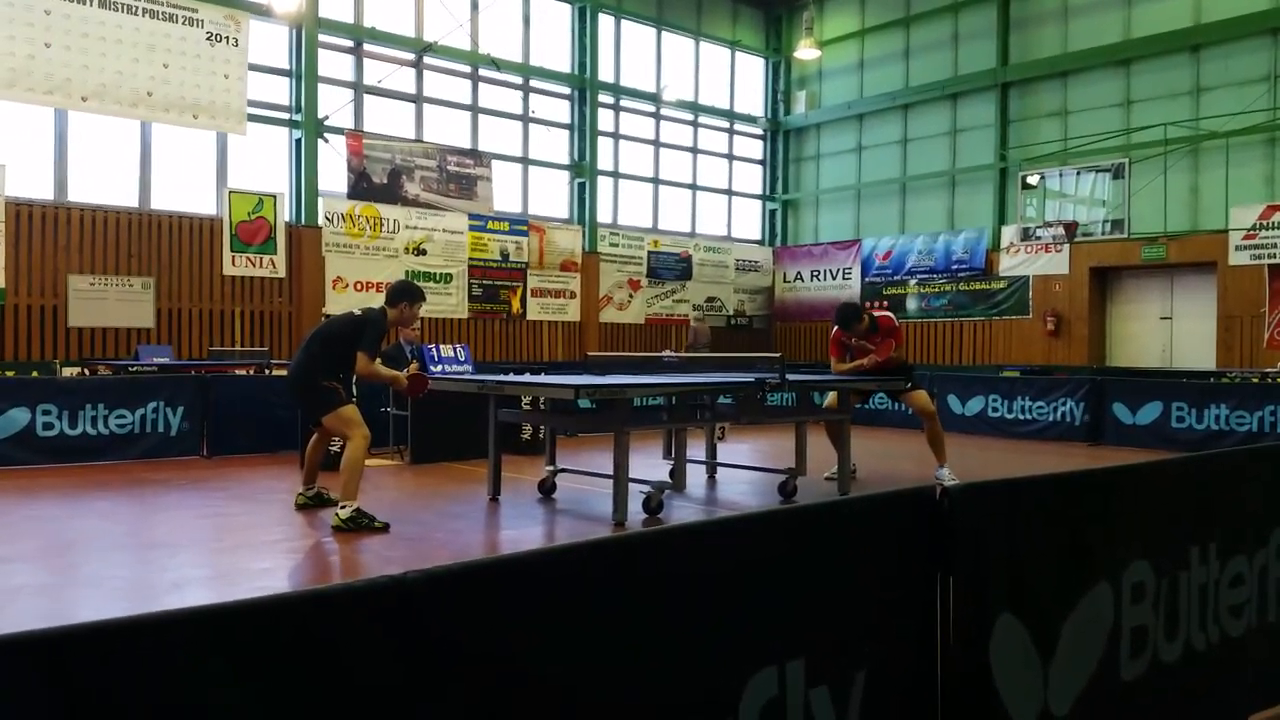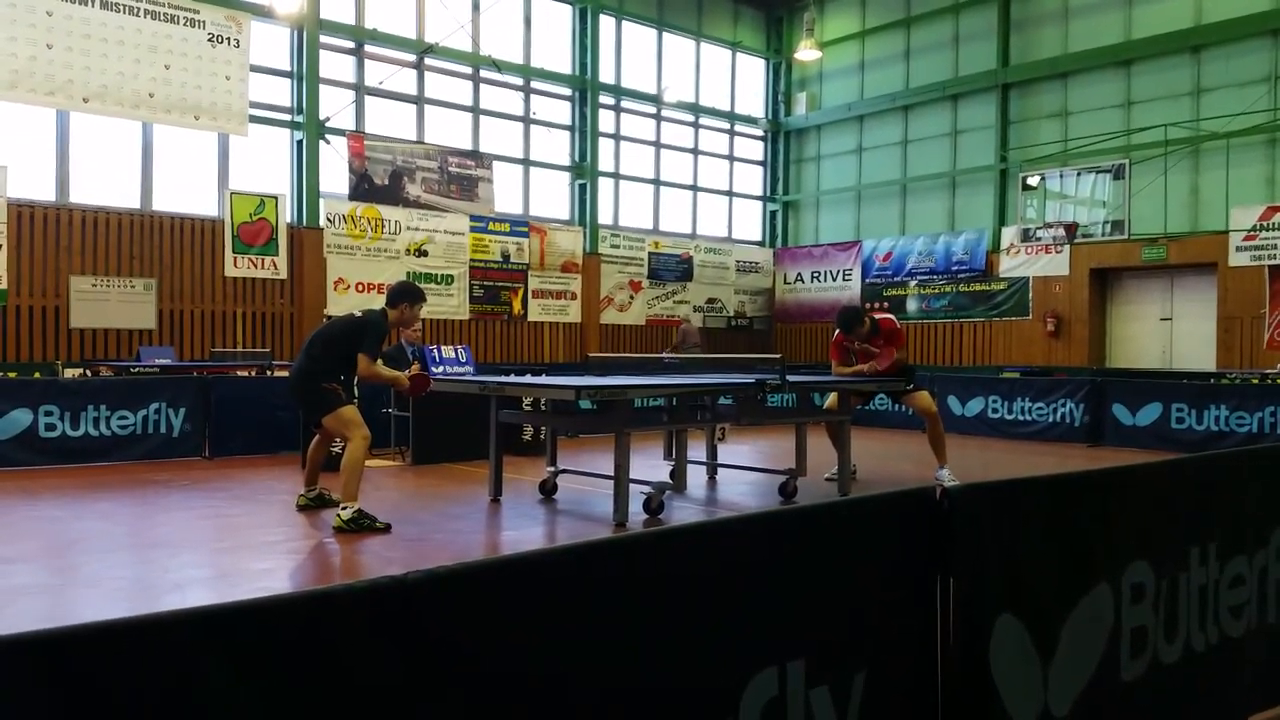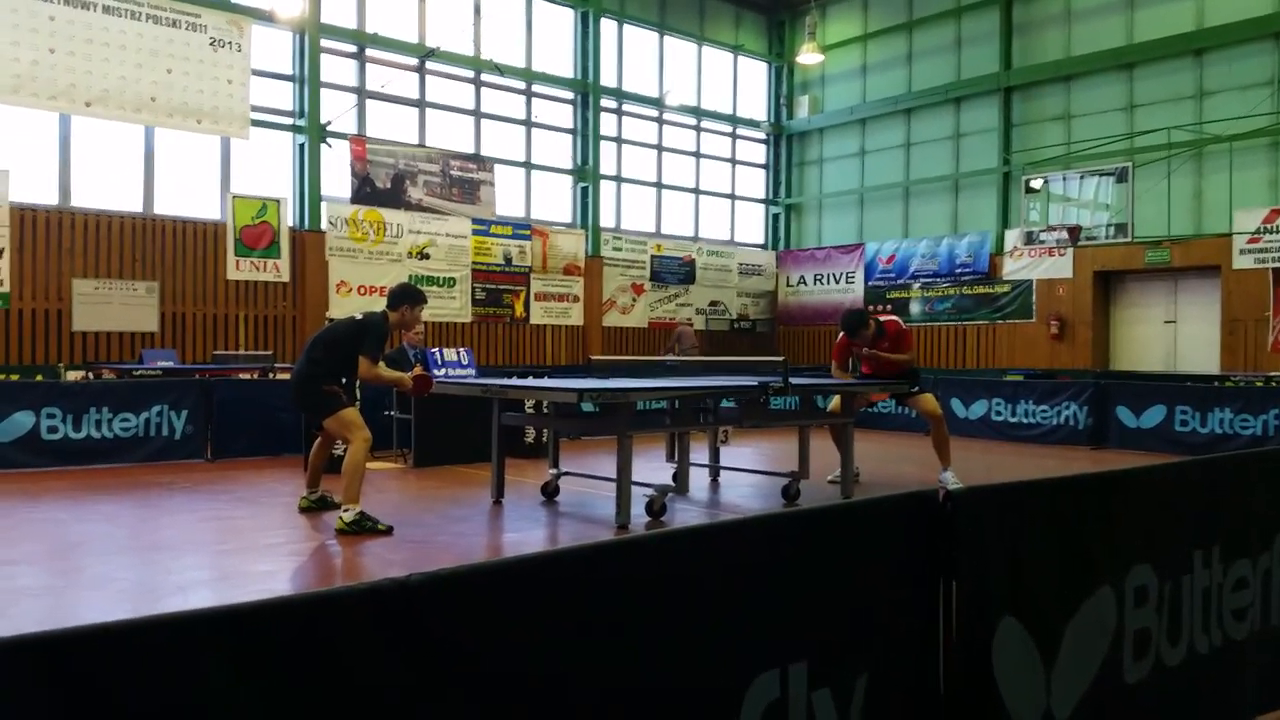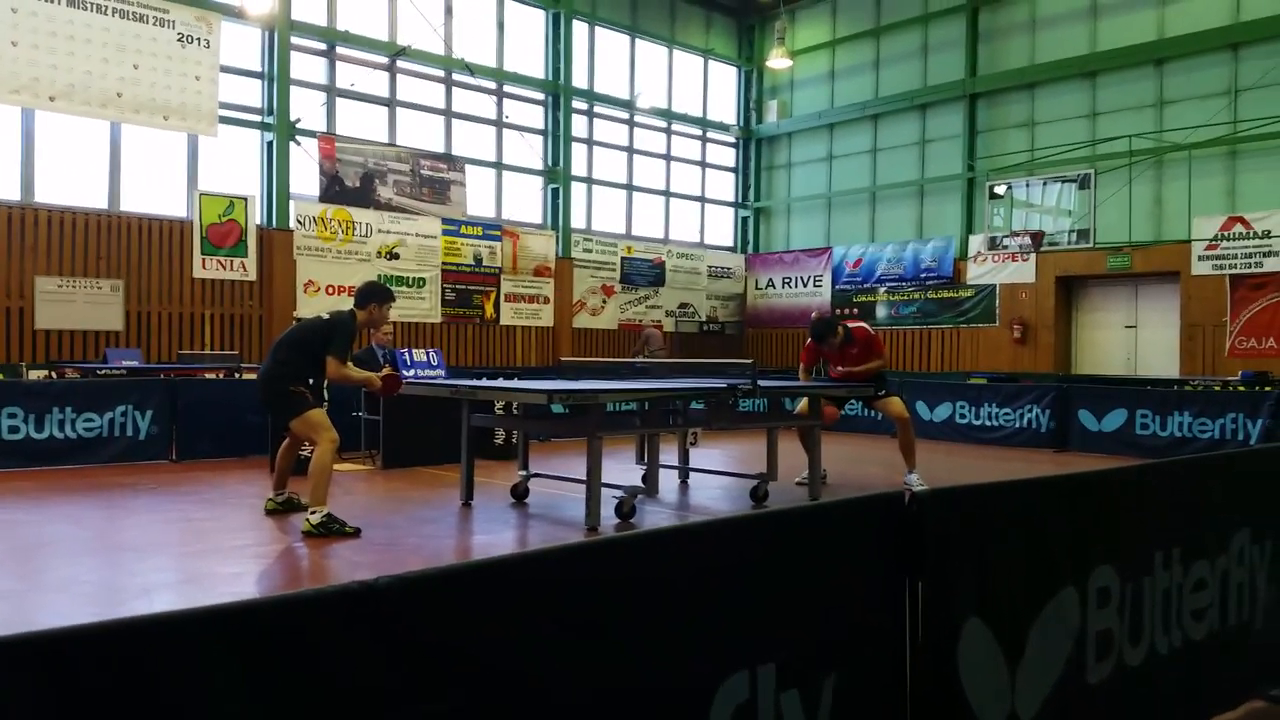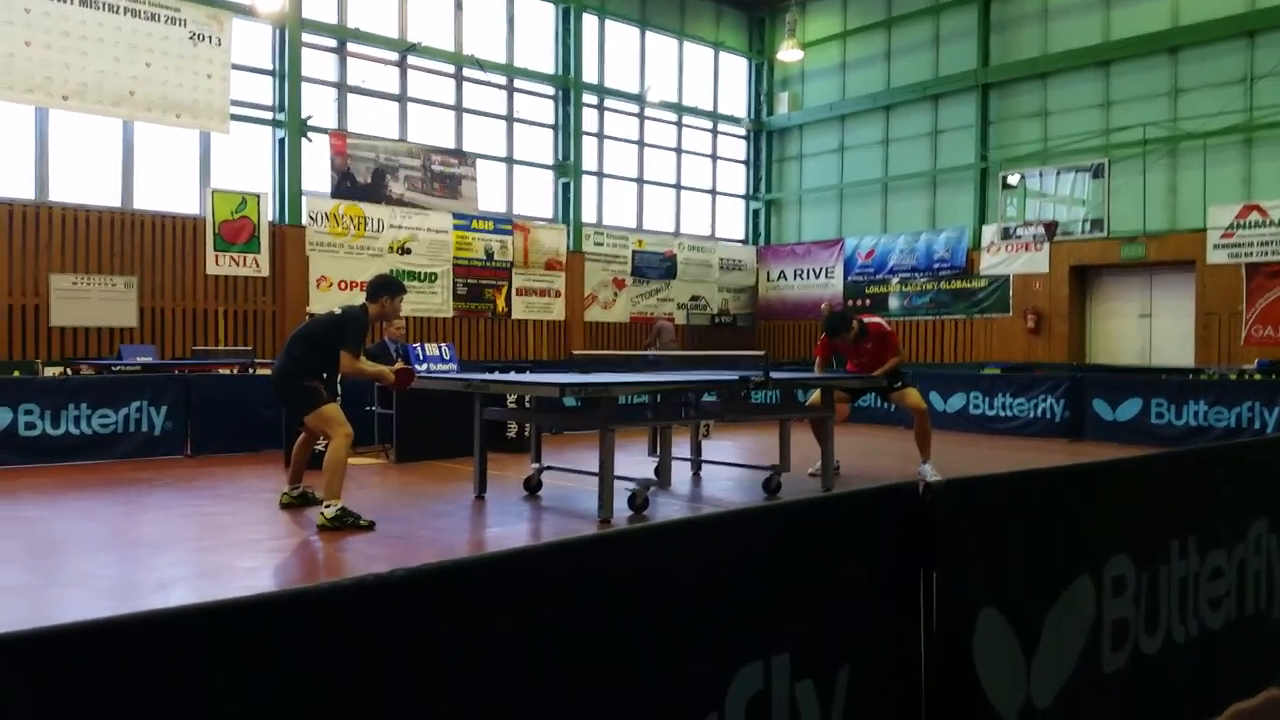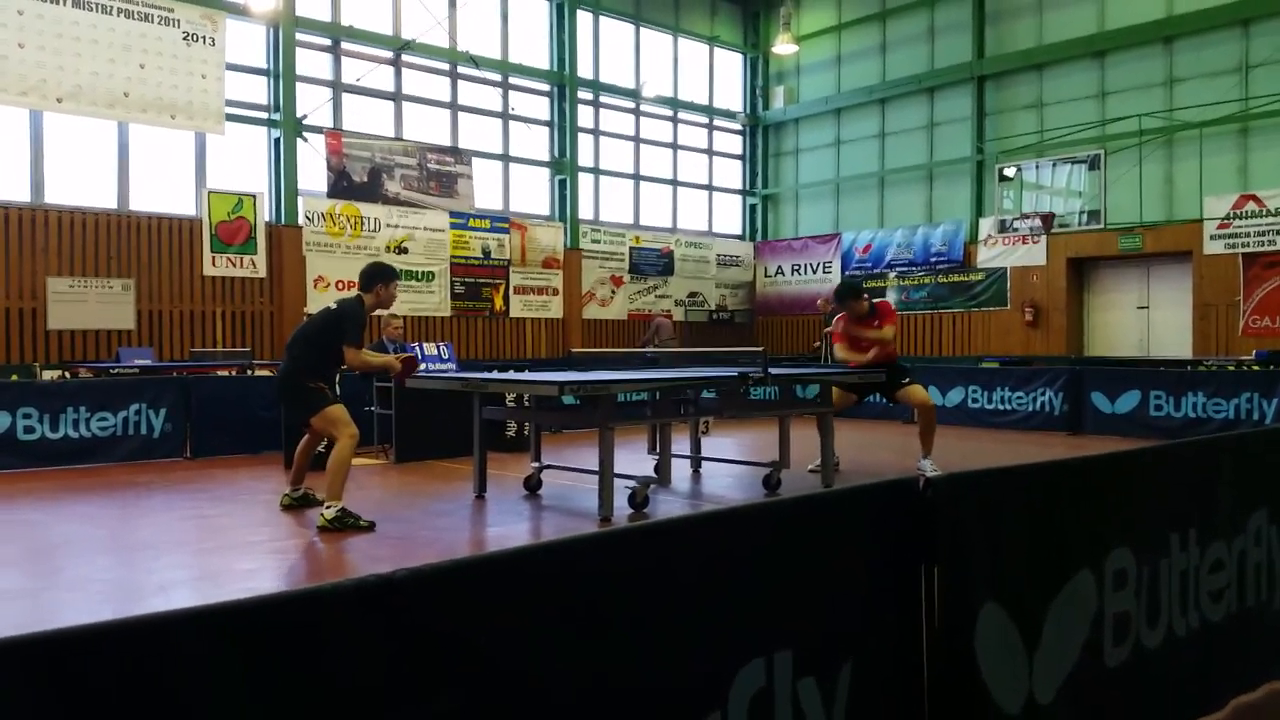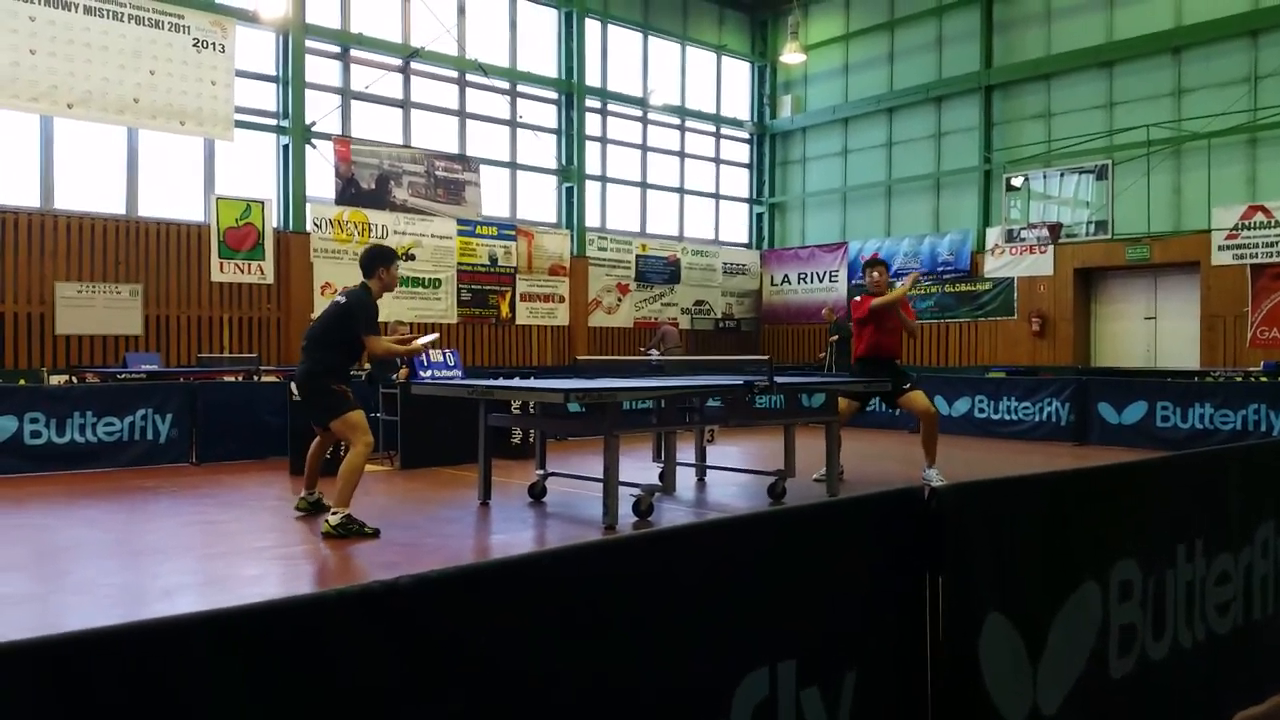
dt=0.3s
person 1, frame 1
left shoulder: (371, 317)
right shoulder: (376, 322)
left elbow: (363, 363)
right elbow: (363, 369)
left wrist: (395, 376)
right wrist: (393, 377)
left hip: (306, 374)
right hip: (315, 378)
left knee: (326, 431)
right knee: (359, 435)
left ankle: (308, 493)
right ankle: (347, 512)
person 1, frame 2
left shoulder: (372, 319)
right shoulder: (377, 324)
left elbow: (365, 364)
right elbow: (364, 371)
left wrist: (398, 376)
right wrist: (395, 378)
left hip: (308, 375)
right hip: (315, 379)
left knee: (327, 433)
right knee: (359, 436)
left ankle: (310, 494)
right ankle: (348, 513)
person 1, frame 3
left shoulder: (373, 321)
right shoulder: (378, 326)
left elbow: (367, 365)
right elbow: (366, 373)
left wrist: (401, 377)
right wrist: (398, 379)
left hip: (310, 377)
right hip: (317, 382)
left knee: (329, 435)
right knee: (360, 438)
left ankle: (312, 496)
right ankle: (350, 515)
person 1, frame 4
left shoulder: (341, 321)
right shoulder: (346, 325)
left elbow: (336, 365)
right elbow: (334, 373)
left wrist: (371, 376)
right wrist: (367, 379)
left hip: (278, 378)
right hip: (283, 382)
left knee: (297, 436)
right knee: (327, 439)
left ankle: (278, 497)
right ankle: (317, 517)
person 1, frame 5
left shoulder: (353, 315)
right shoulder: (357, 320)
left elbow: (349, 359)
right elbow: (347, 367)
left wrist: (384, 370)
right wrist: (380, 374)
left hip: (293, 373)
right hip: (297, 377)
left knee: (313, 431)
right knee: (342, 434)
left ankle: (293, 492)
right ankle: (331, 510)
person 1, frame 6
left shoulder: (350, 307)
right shoulder: (355, 312)
left elbow: (350, 352)
right elbow: (353, 361)
left wrist: (387, 358)
right wrist: (386, 365)
left hip: (298, 375)
right hip: (302, 378)
left knee: (317, 433)
right knee: (347, 434)
left ankle: (294, 494)
right ankle: (332, 511)
person 1, frame 7
left shoulder: (356, 297)
right shoulder: (363, 302)
left elbow: (364, 341)
right elbow: (375, 350)
left wrist: (398, 339)
right wrist: (409, 350)
left hip: (314, 375)
right hip: (323, 379)
left knee: (328, 435)
right knee: (362, 441)
left ankle: (308, 497)
right ankle: (338, 517)
person 2, frame 1
left shoulder: (888, 320)
right shoulder: (839, 332)
left elbow: (899, 358)
right elbow: (836, 368)
left wrist: (868, 348)
right wrist: (862, 362)
left hip: (894, 371)
right hip: (862, 372)
left knee: (928, 411)
right knee: (829, 409)
left ankle: (943, 468)
person 2, frame 2
left shoulder: (889, 323)
right shoulder: (841, 335)
left elbow: (900, 359)
right elbow: (837, 369)
left wrist: (870, 351)
right wrist: (862, 367)
left hip: (897, 374)
right hip: (864, 374)
left knee: (930, 411)
right knee: (830, 410)
left ankle: (943, 469)
person 2, frame 3
left shoulder: (895, 325)
right shoulder: (845, 337)
left elbow: (910, 360)
right elbow: (837, 370)
left wrist: (878, 355)
left hip: (901, 375)
right hip: (869, 377)
left knee: (935, 414)
right knee: (834, 412)
left ankle: (946, 472)
person 2, frame 4
left shoulder: (863, 331)
right shoulder: (815, 342)
left elbow: (882, 361)
right elbow: (804, 372)
left wrist: (850, 370)
left hip: (869, 379)
right hip: (838, 381)
left knee: (902, 416)
right knee: (801, 414)
left ankle: (911, 474)
person 2, frame 5
left shoulder: (879, 326)
right shoulder: (830, 337)
left elbow: (898, 357)
right elbow: (819, 366)
left wrist: (872, 378)
left hip: (884, 373)
right hip: (853, 375)
left knee: (919, 407)
right knee: (813, 406)
left ankle: (925, 465)
person 2, frame 6
left shoulder: (883, 308)
right shoulder: (840, 320)
left elbow: (889, 338)
right elbow: (839, 354)
left wrist: (855, 330)
right wrist: (864, 358)
left hip: (889, 369)
right hip: (858, 370)
left knee: (926, 404)
left ankle: (925, 460)
person 2, frame 7
left shoulder: (899, 301)
right shoulder: (859, 302)
left elbow: (914, 333)
right elbow: (880, 304)
left wrist: (897, 309)
right wrist: (907, 284)
left hip: (891, 369)
right hip: (862, 370)
left knee: (928, 412)
left ankle: (930, 469)
